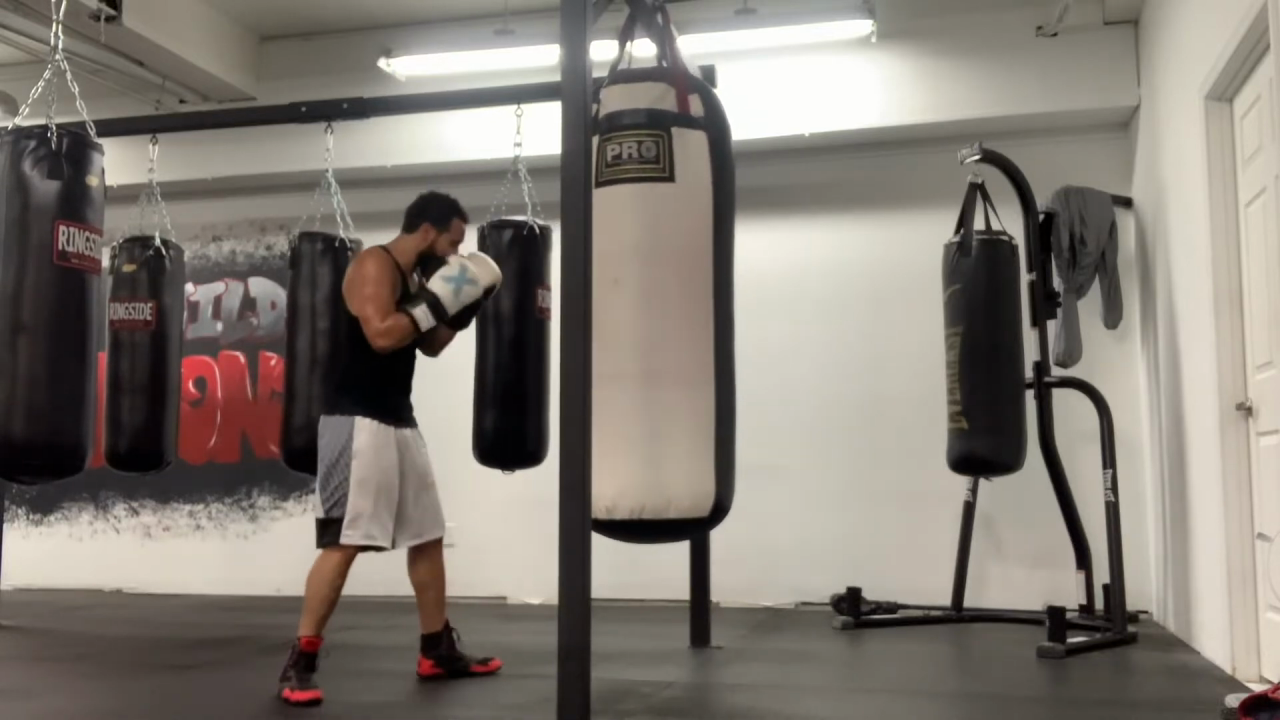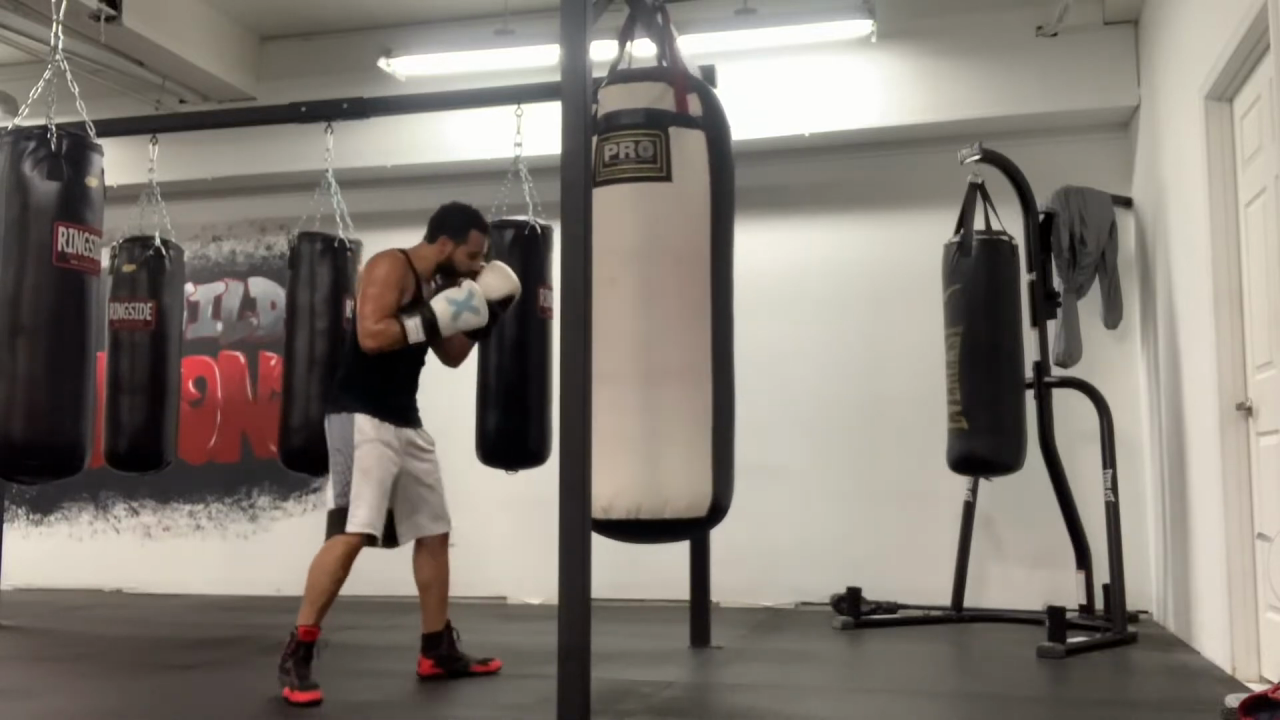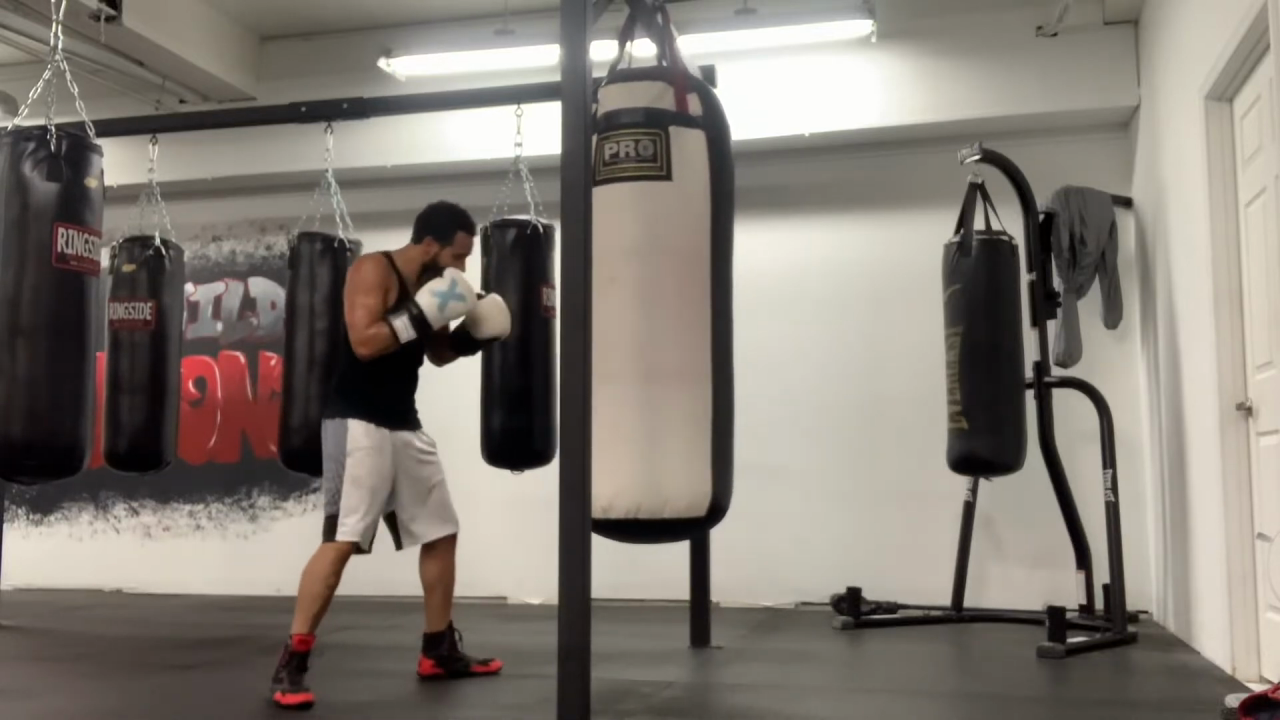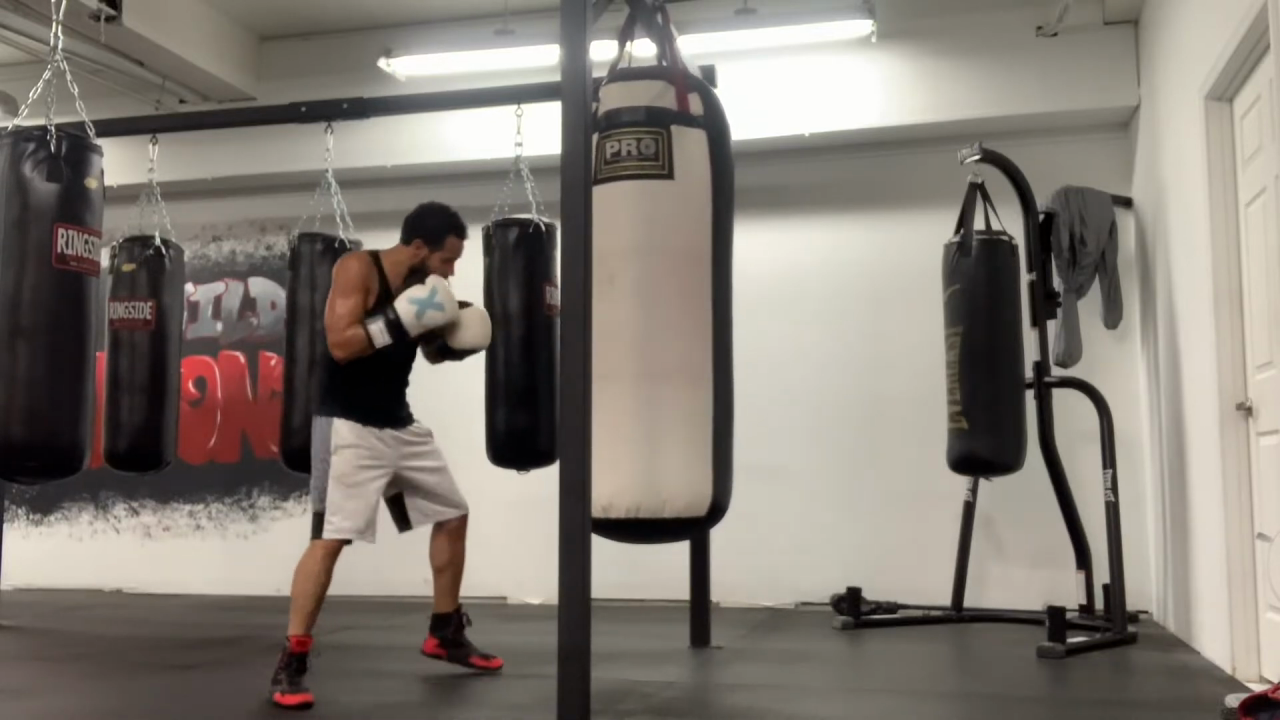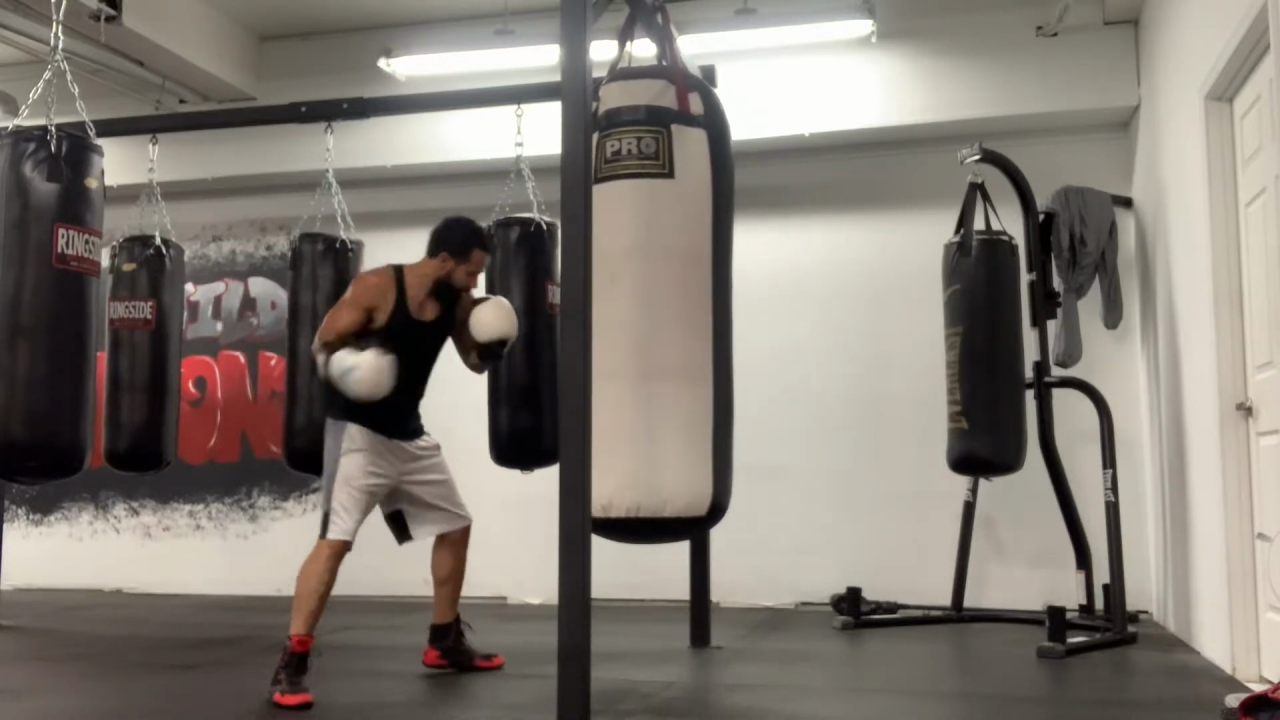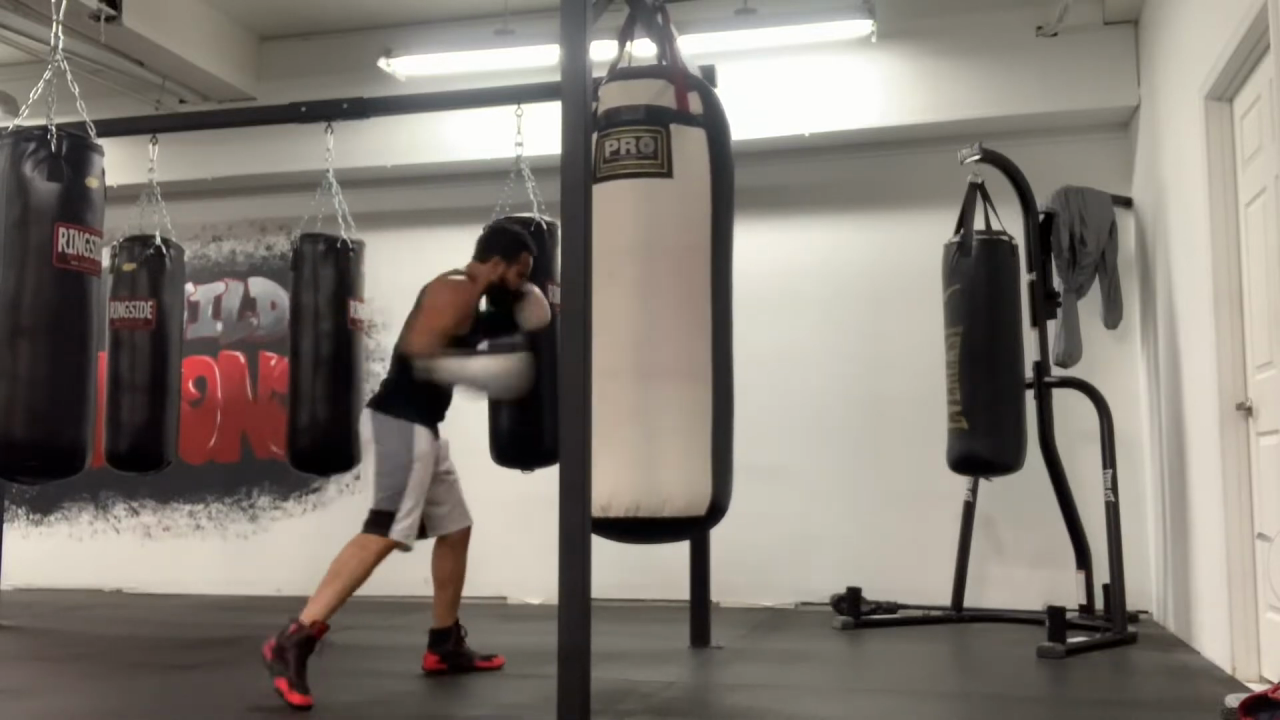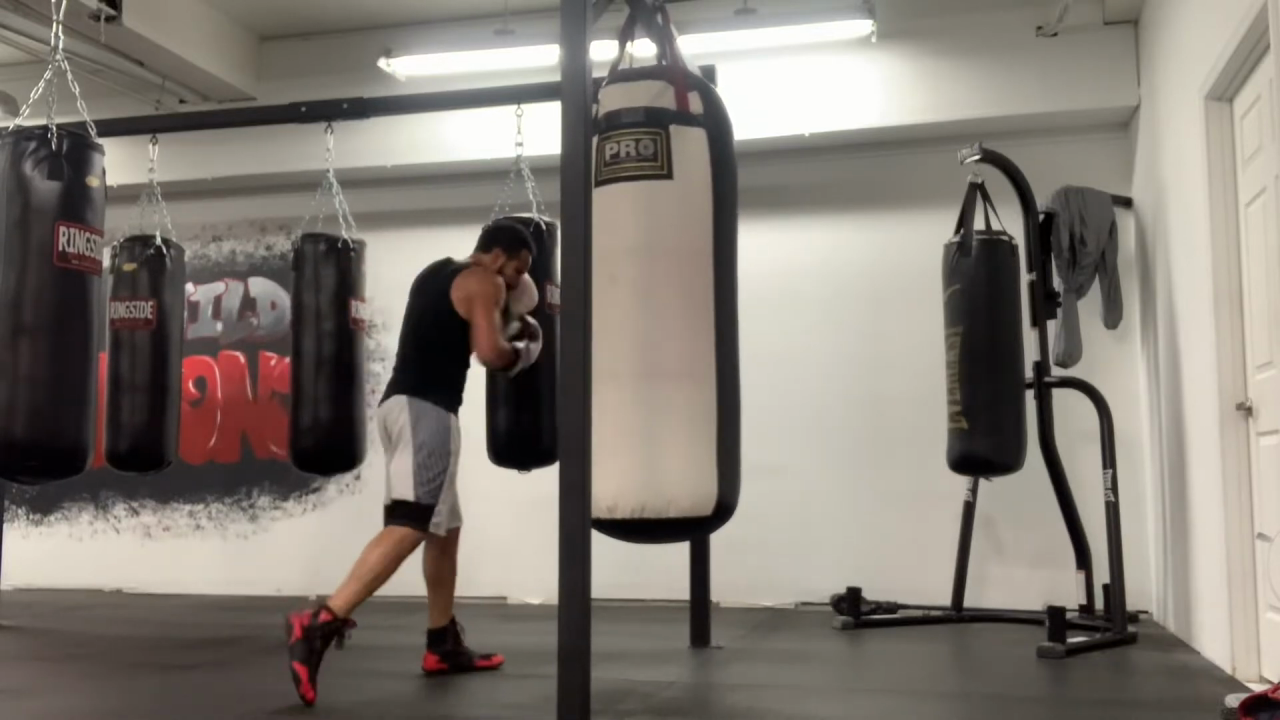
dt=0.2s
person 1, frame 1
left shoulder: (416, 276)
right shoulder: (374, 264)
left elbow: (430, 344)
right elbow: (382, 335)
left wrist: (466, 301)
right wrist: (439, 301)
left hip: (399, 423)
right hip: (356, 421)
left knee: (427, 538)
right knee: (344, 542)
left ankle: (437, 651)
right ankle: (300, 663)
person 1, frame 2
left shoulder: (439, 285)
right shoulder: (389, 266)
left elbow: (453, 356)
right elbow: (371, 335)
left wrist: (482, 313)
right wrist: (436, 317)
left hip: (406, 422)
right hip: (360, 418)
left knee: (433, 533)
right knee: (351, 533)
left ankle: (438, 650)
right ankle: (297, 656)
person 1, frame 3
left shoulder: (434, 283)
right shoulder: (374, 270)
left elbow: (439, 353)
right elbow: (364, 343)
left wrist: (470, 334)
right wrist: (424, 313)
left hip: (407, 429)
right hip: (356, 425)
left knee: (441, 535)
right knee: (342, 540)
left ankle: (439, 651)
right ankle: (292, 663)
person 1, frame 4
left shoulder: (433, 286)
right shoulder: (357, 269)
left elbow: (435, 352)
right elbow: (339, 345)
left wrist: (460, 337)
right wrist: (403, 317)
left hip: (400, 424)
right hip: (347, 424)
left knee: (452, 515)
right knee: (330, 537)
left ankle: (446, 633)
right ankle: (290, 664)
person 1, frame 5
left shoulder: (456, 301)
right shoulder: (378, 285)
left elbow: (477, 360)
right elbow: (325, 338)
right wrist: (338, 359)
left hip: (408, 435)
right hip: (358, 430)
left knee: (455, 526)
right knee: (335, 539)
left ankle: (446, 641)
right ankle: (291, 664)
person 1, frame 6
left shoulder: (463, 291)
right shoulder: (459, 289)
right elbow: (419, 342)
left wrist: (509, 320)
left hip: (415, 425)
right hip: (400, 423)
left knee: (455, 529)
right knee: (382, 536)
left ankle: (445, 645)
right ankle: (292, 645)
person 1, frame 7
left shoulder: (439, 273)
right shoulder: (484, 283)
right elbow: (491, 353)
right wrist: (521, 341)
left hip: (405, 405)
right hip: (426, 410)
left knee: (442, 528)
right knee: (409, 526)
left ankle: (443, 644)
right ankle: (319, 625)
